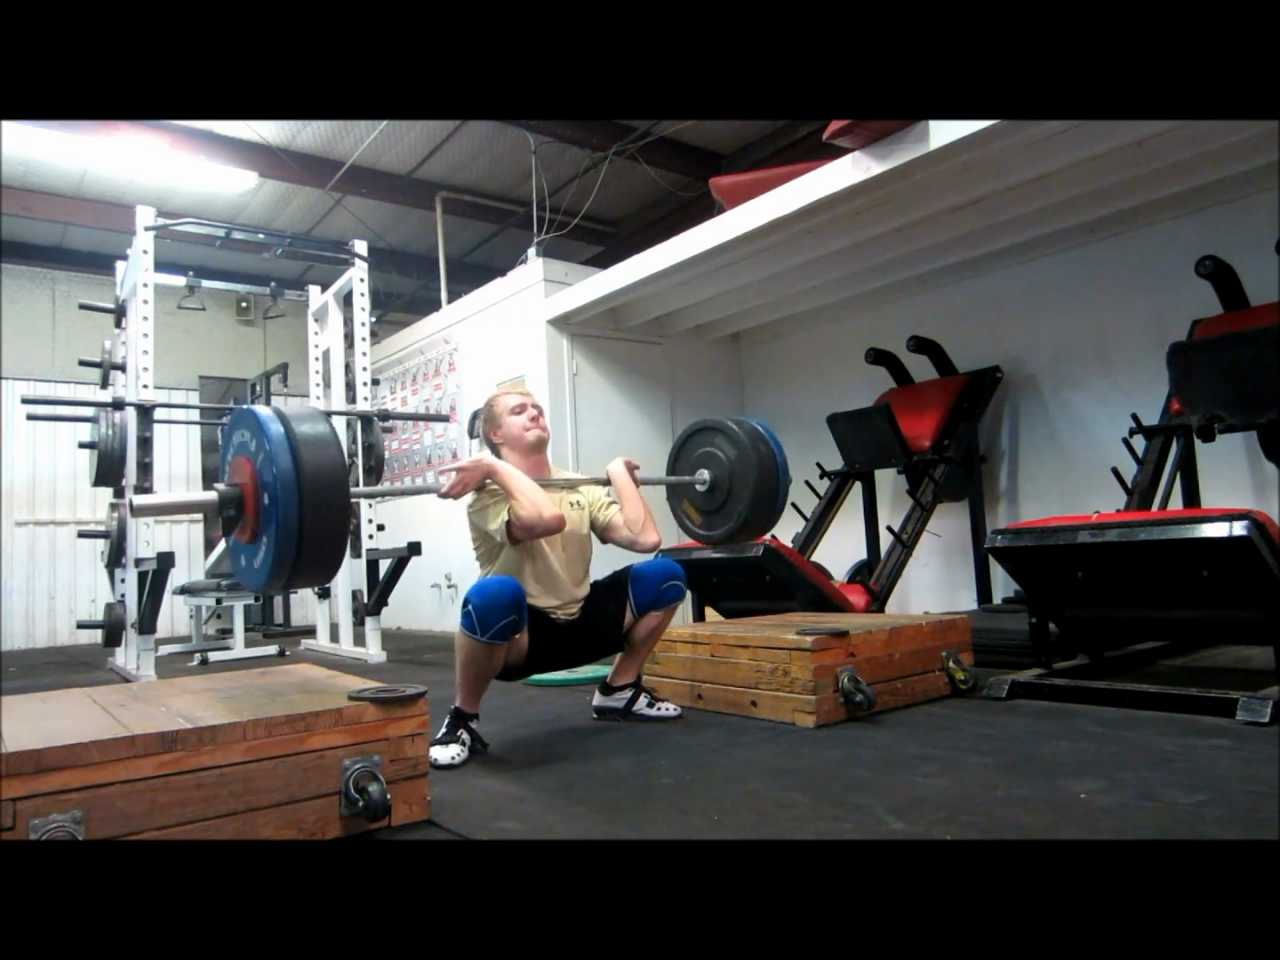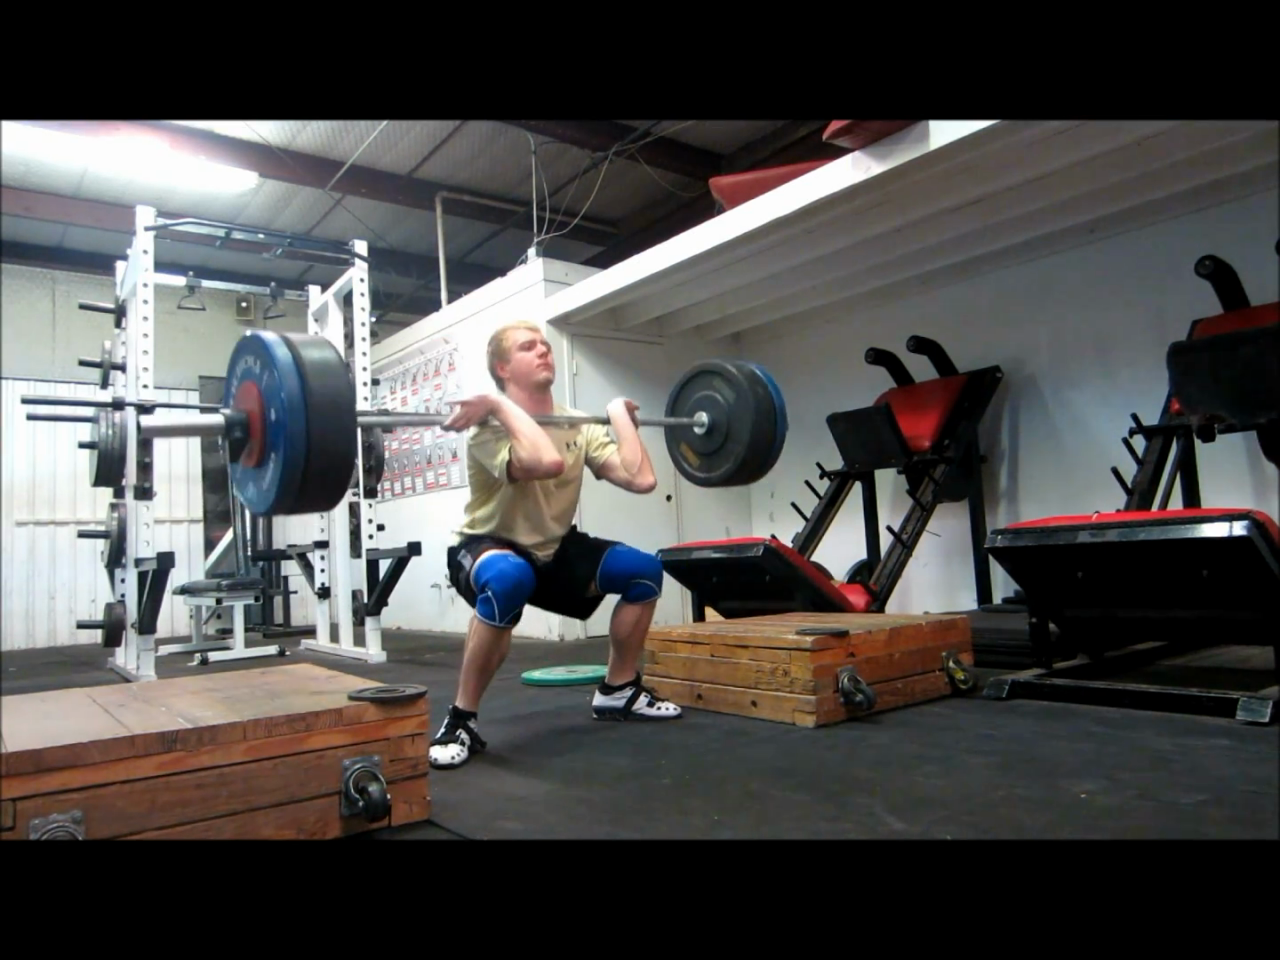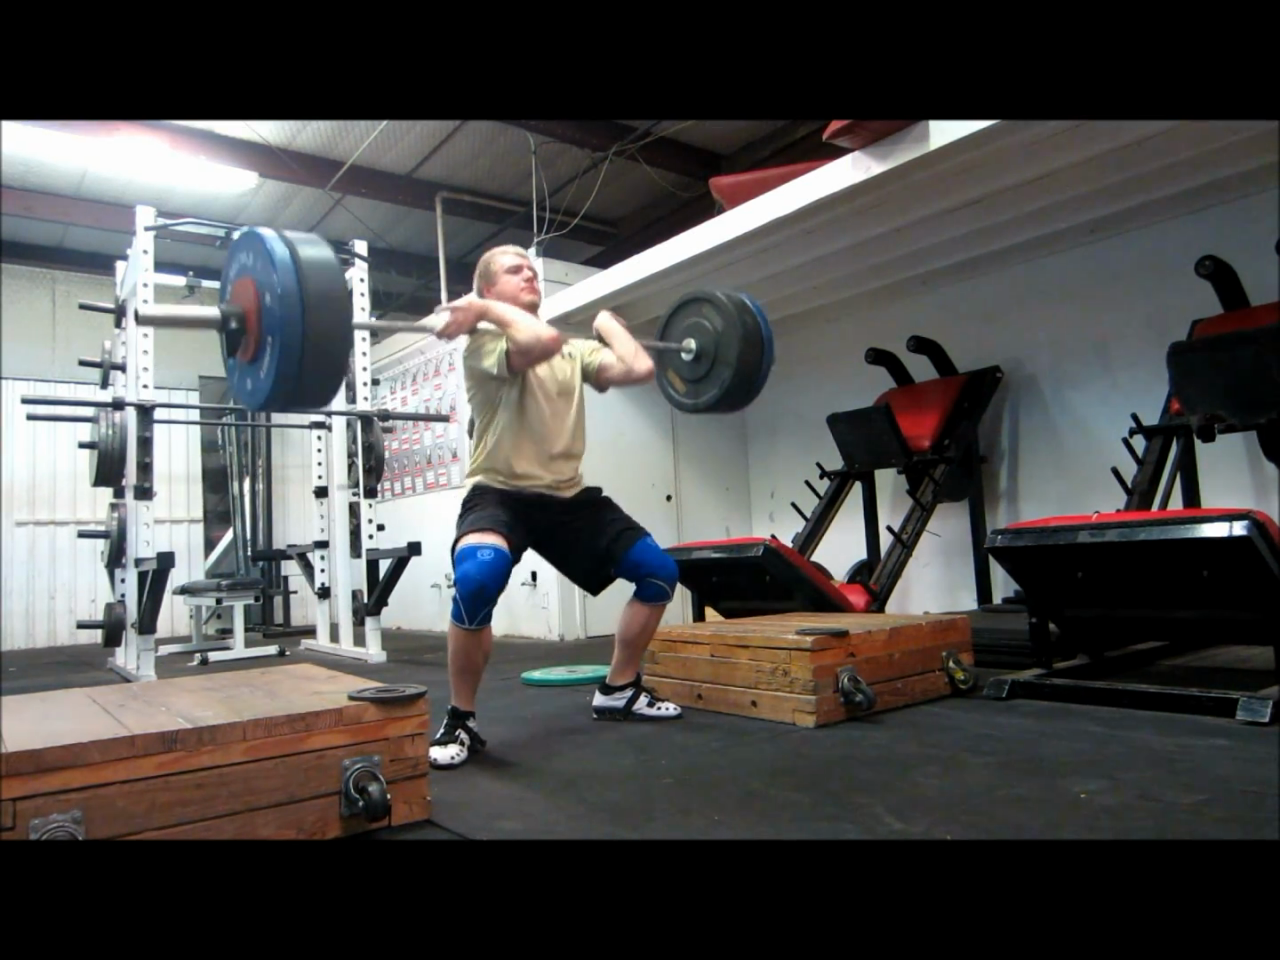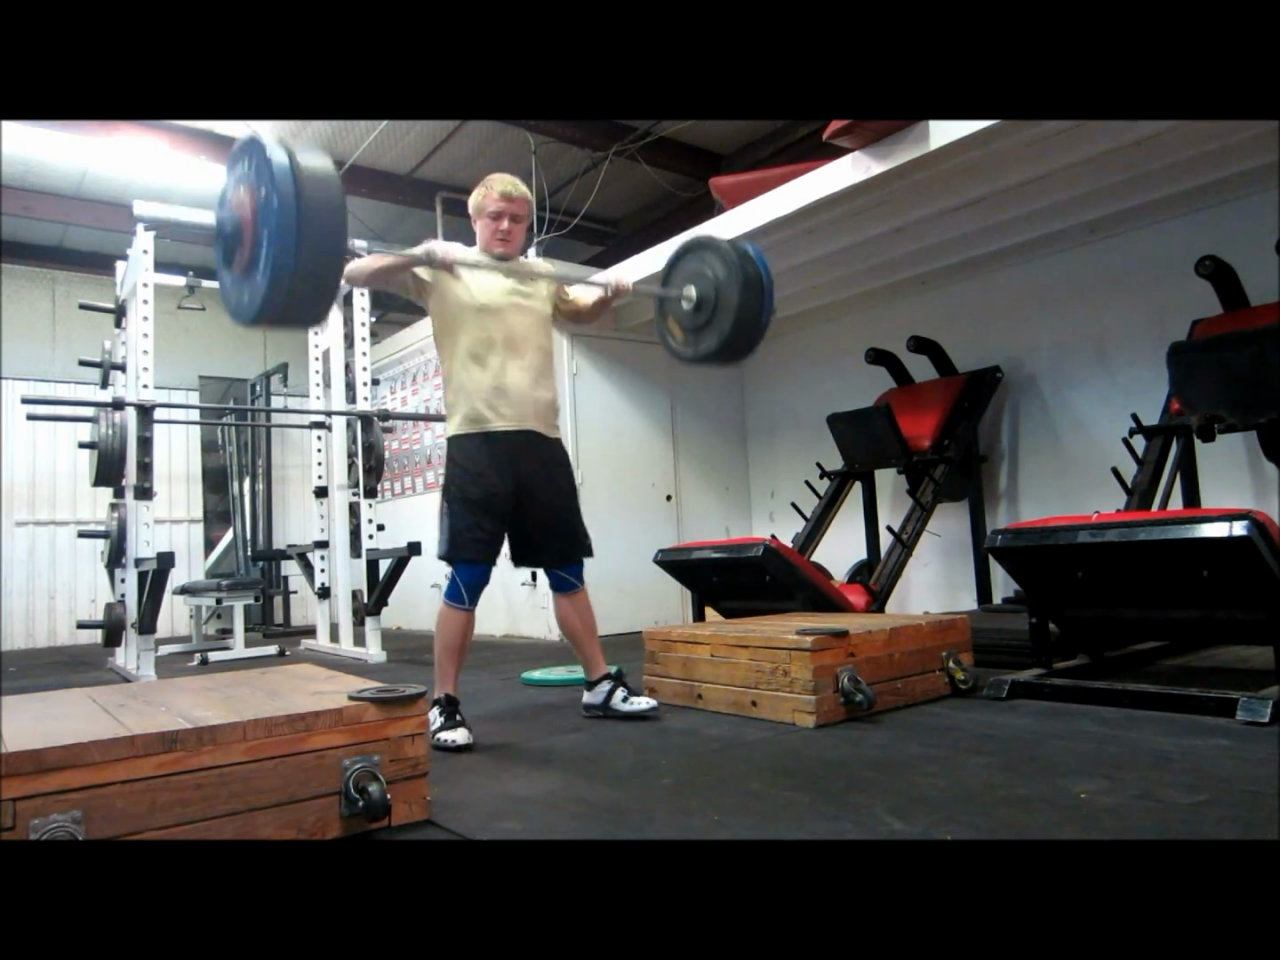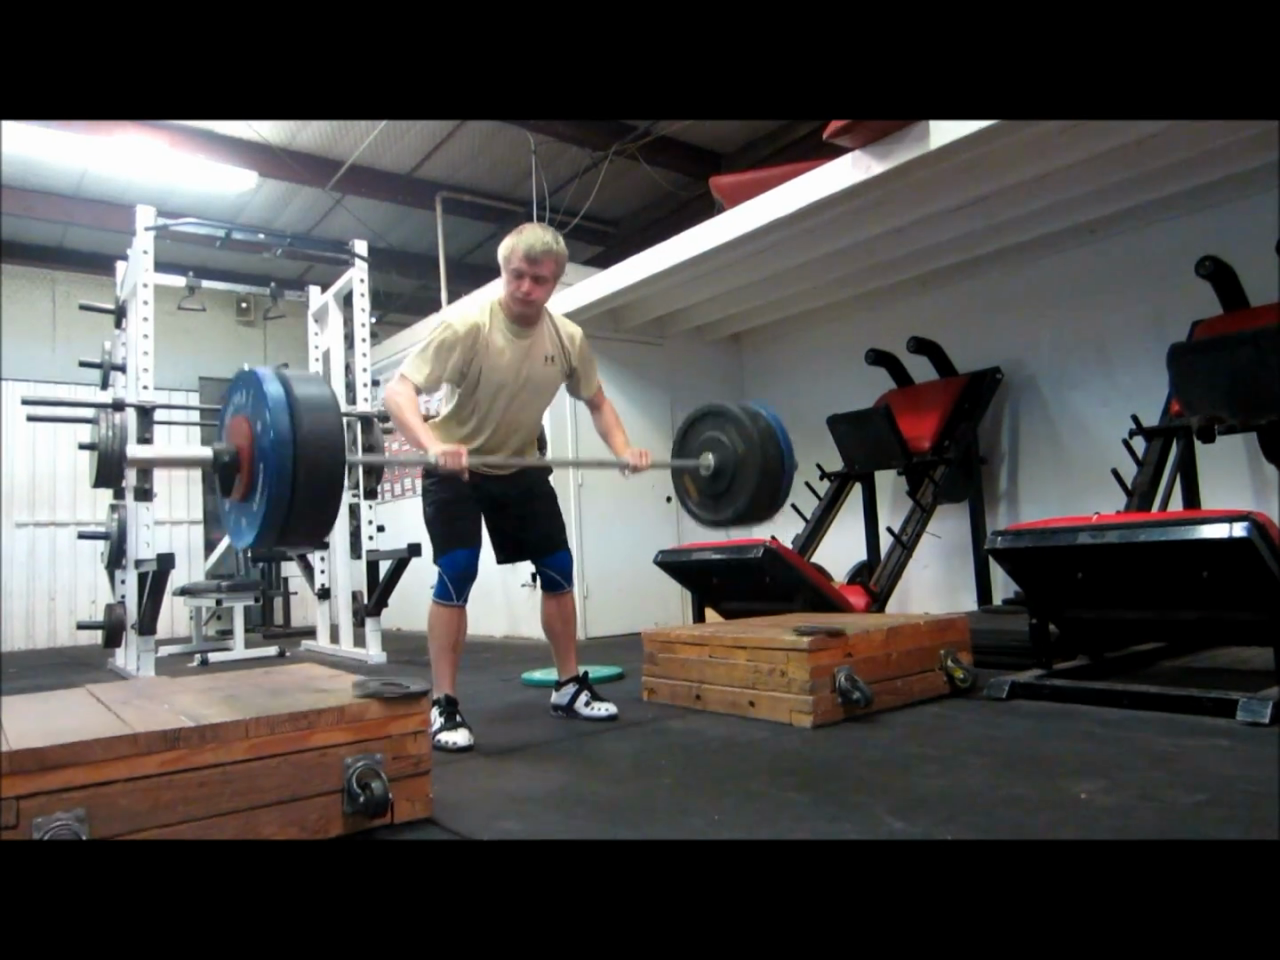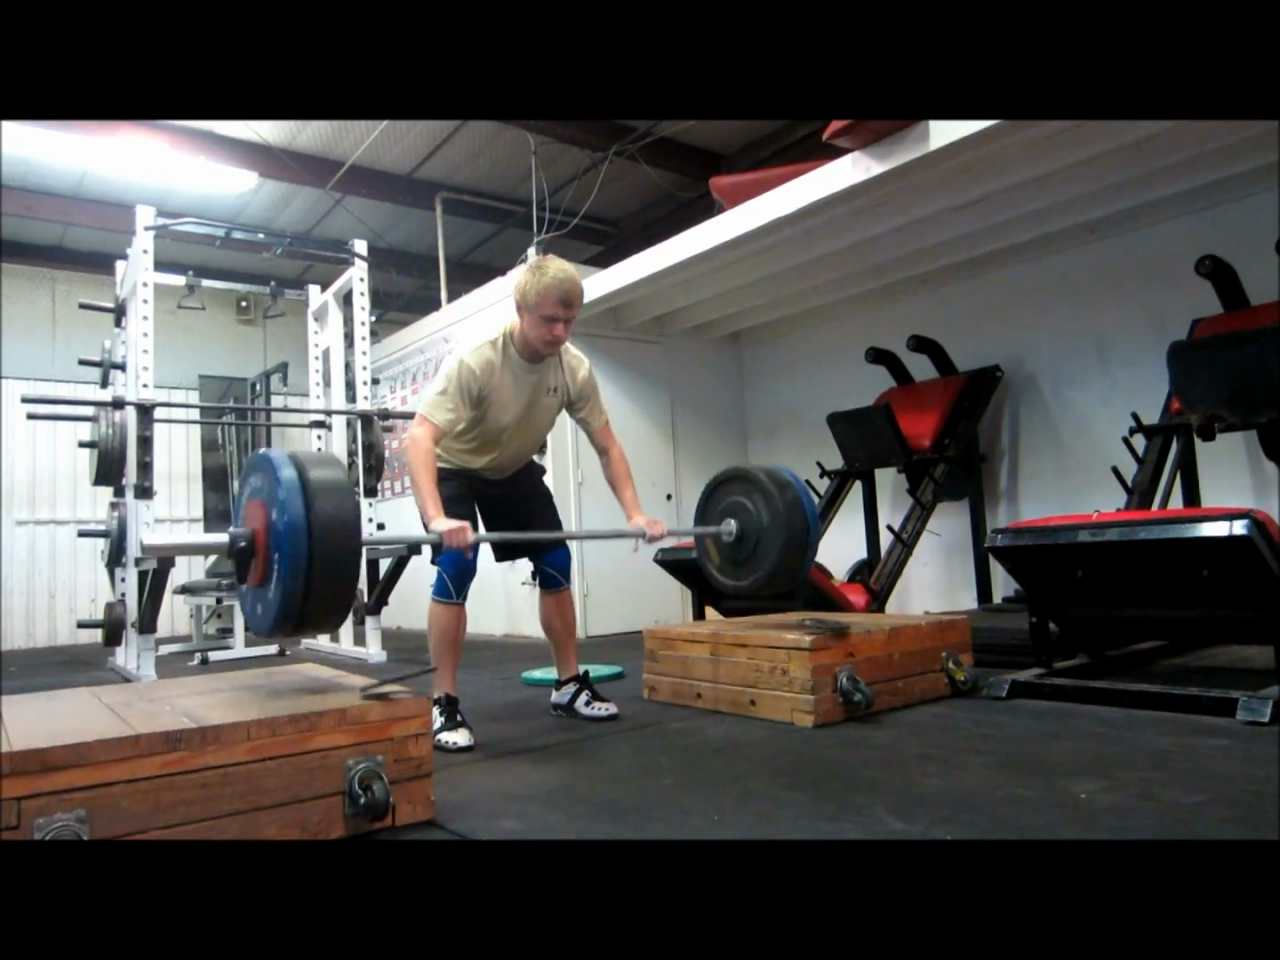
dt=0.5s
person 1, frame 1
left shoulder: (583, 489)
right shoulder: (491, 497)
left elbow: (646, 538)
right elbow: (548, 519)
left wrist: (619, 475)
right wrist: (495, 466)
left hip: (576, 621)
right hip: (516, 628)
left knee: (667, 575)
right knee: (494, 594)
left ankle: (619, 690)
right ankle: (462, 722)
person 1, frame 2
left shoulder: (580, 427)
right shoulder: (493, 430)
left elbow: (642, 479)
right elbow: (547, 462)
left wrist: (620, 416)
right wrist: (498, 402)
left hip: (553, 551)
right hip: (489, 549)
left knee: (643, 571)
right knee: (511, 579)
left ankle: (618, 689)
right ankle: (461, 720)
person 1, frame 3
left shoulder: (575, 350)
right shoulder: (486, 345)
left elbow: (640, 368)
right elbow: (542, 341)
left wrist: (607, 325)
right wrist: (486, 309)
left hip: (569, 493)
right hip: (501, 493)
left knee: (659, 571)
right knee: (477, 582)
left ankle: (618, 690)
right ankle: (460, 722)
person 1, frame 4
left shoulder: (541, 277)
right shoulder: (446, 269)
left elbow: (580, 312)
right elbow: (355, 273)
left wrist: (608, 295)
right wrist: (416, 255)
left hip: (541, 442)
right hip: (480, 441)
left knee: (567, 571)
right knee: (470, 576)
left ankle: (601, 685)
right ankle: (444, 705)
person 1, frame 5
left shoulder: (568, 338)
right shoulder: (466, 325)
left elbow: (597, 402)
right elbow: (397, 391)
left wrist: (622, 448)
right wrist: (430, 441)
left hip: (520, 467)
right hip: (455, 468)
left knee: (558, 568)
right knee: (457, 571)
left ankle: (569, 686)
right ankle: (444, 706)
person 1, frame 6
left shoulder: (575, 368)
right shoulder: (477, 360)
left elbow: (606, 445)
right elbow: (419, 436)
left wrist: (634, 512)
right wrist: (436, 517)
left hip: (515, 470)
right hip: (454, 467)
left knee: (556, 566)
right knee: (456, 571)
left ankle: (569, 685)
right ankle: (445, 706)
